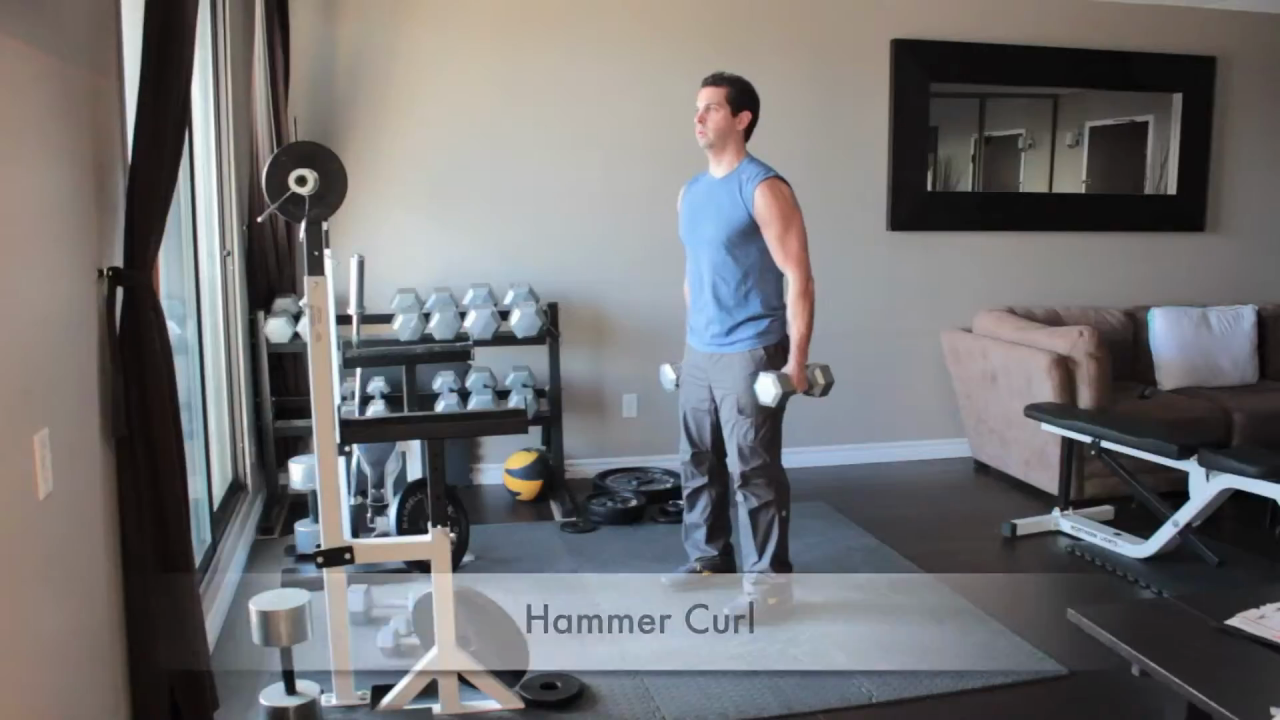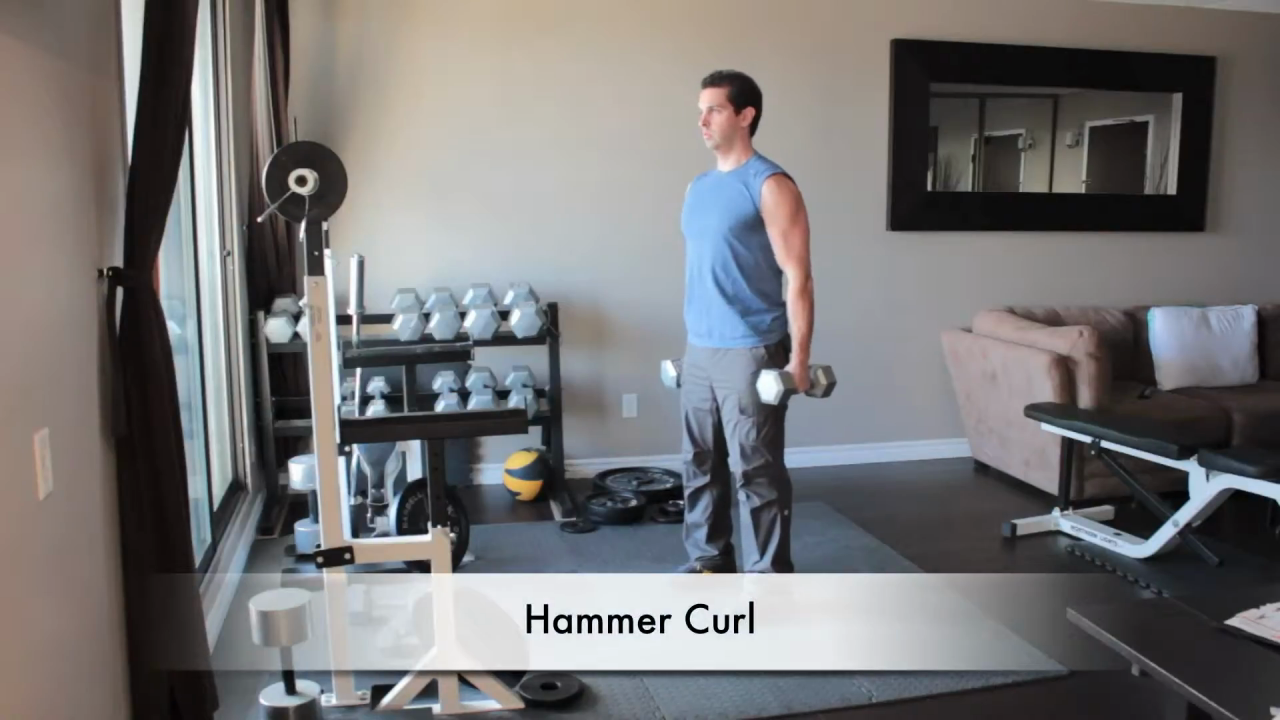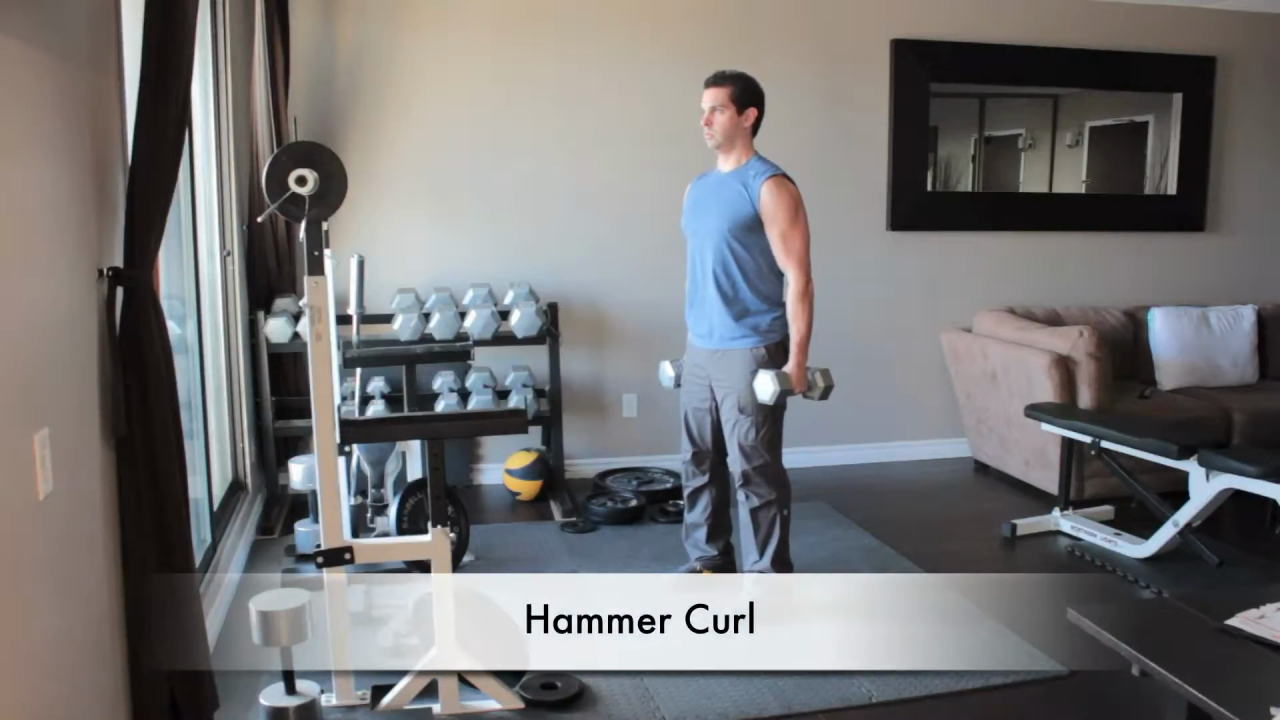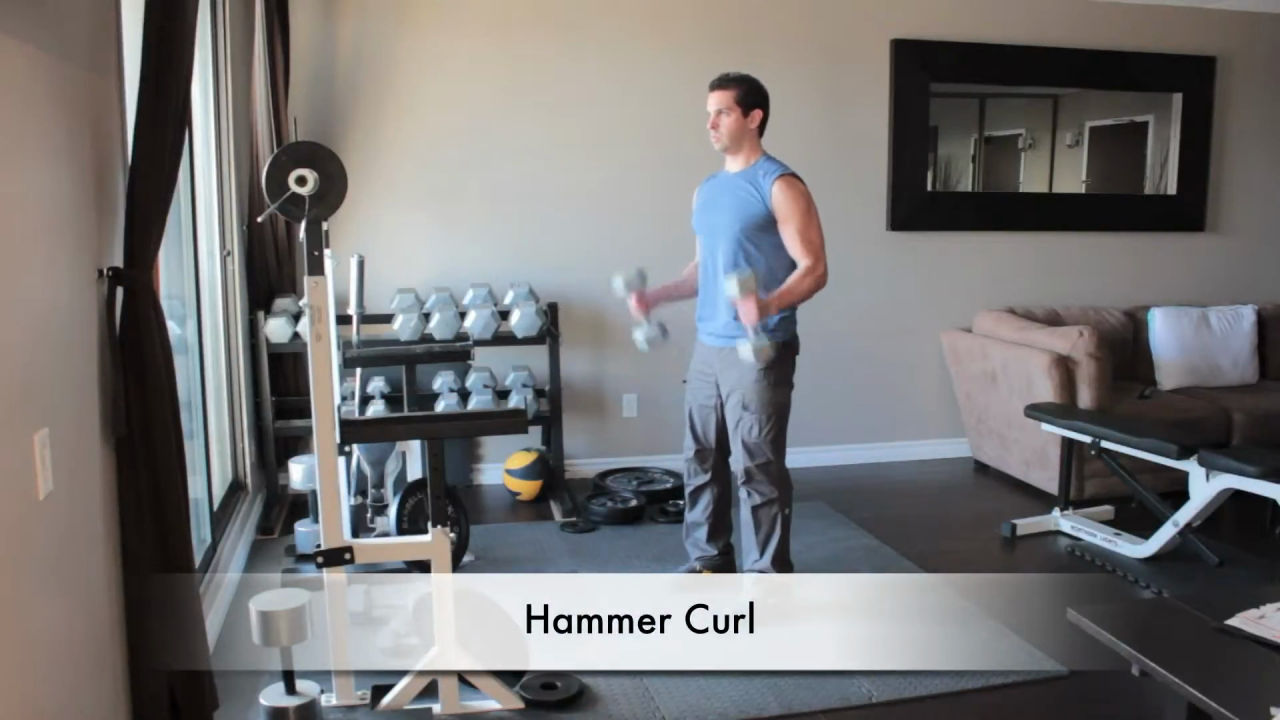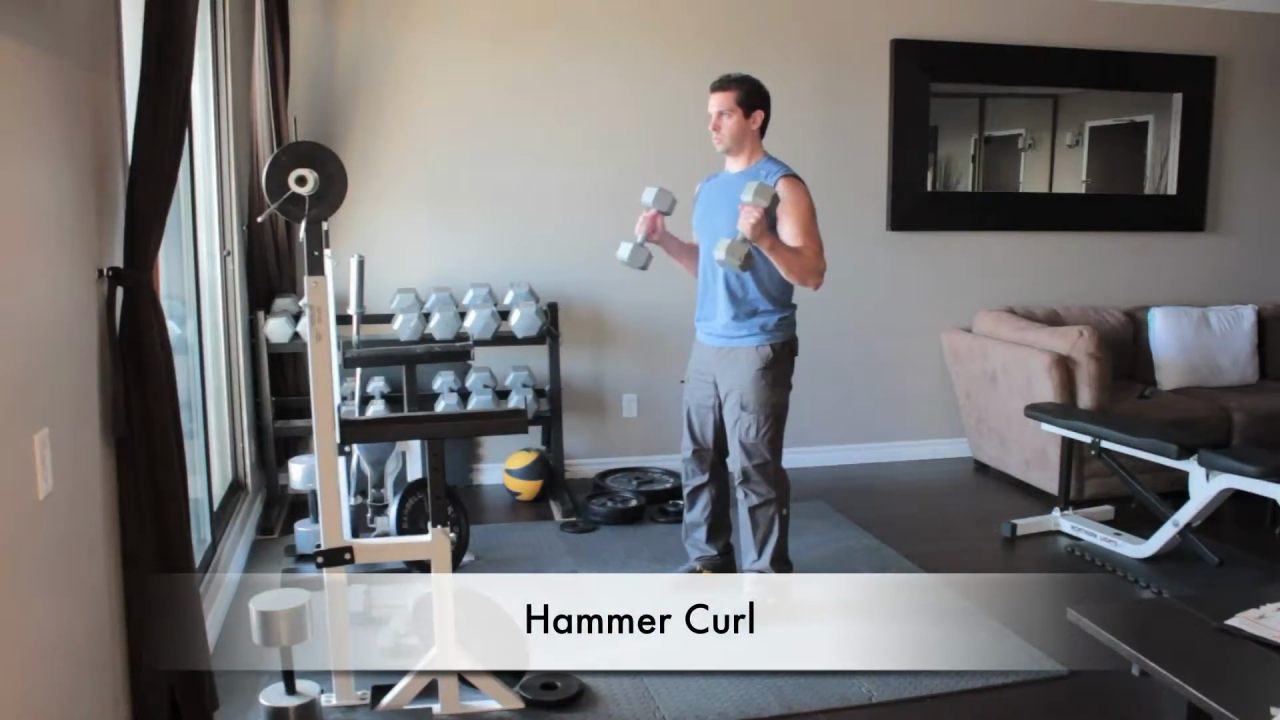
dt=0.5s
person 1, frame 1
left shoulder: (764, 189)
right shoulder: (690, 192)
left elbow: (798, 277)
left wrist: (797, 359)
left hip: (750, 354)
right hip: (700, 354)
left knee: (754, 472)
right knee: (699, 465)
left ankle: (770, 581)
right ankle: (709, 555)
person 1, frame 2
left shoulder: (770, 186)
right shoulder: (697, 188)
left elbow: (797, 276)
left wrist: (799, 358)
left hip: (751, 353)
right hip: (699, 352)
left knee: (756, 471)
right knee: (700, 464)
left ankle: (769, 578)
right ankle: (710, 557)
person 1, frame 3
left shoulder: (771, 187)
right shoulder: (697, 187)
left elbow: (798, 278)
left wrist: (796, 359)
left hip: (751, 353)
right hip: (699, 351)
left knee: (754, 470)
right knee: (699, 464)
left ankle: (768, 577)
right ankle: (708, 559)
person 1, frame 4
left shoulder: (781, 186)
right shoulder: (706, 189)
left elbow: (815, 270)
left wrist: (771, 305)
right wrist: (659, 295)
right hip: (708, 347)
left knee: (757, 468)
right knee: (702, 460)
left ankle: (767, 576)
right ankle: (709, 558)
person 1, frame 5
left shoulder: (782, 186)
right shoulder: (708, 188)
left elbow: (812, 273)
left wrist: (763, 238)
right wrist: (663, 239)
left hip: (758, 350)
right hip: (706, 345)
left knee: (755, 468)
right knee: (699, 459)
left ankle: (766, 576)
right ankle: (708, 559)
